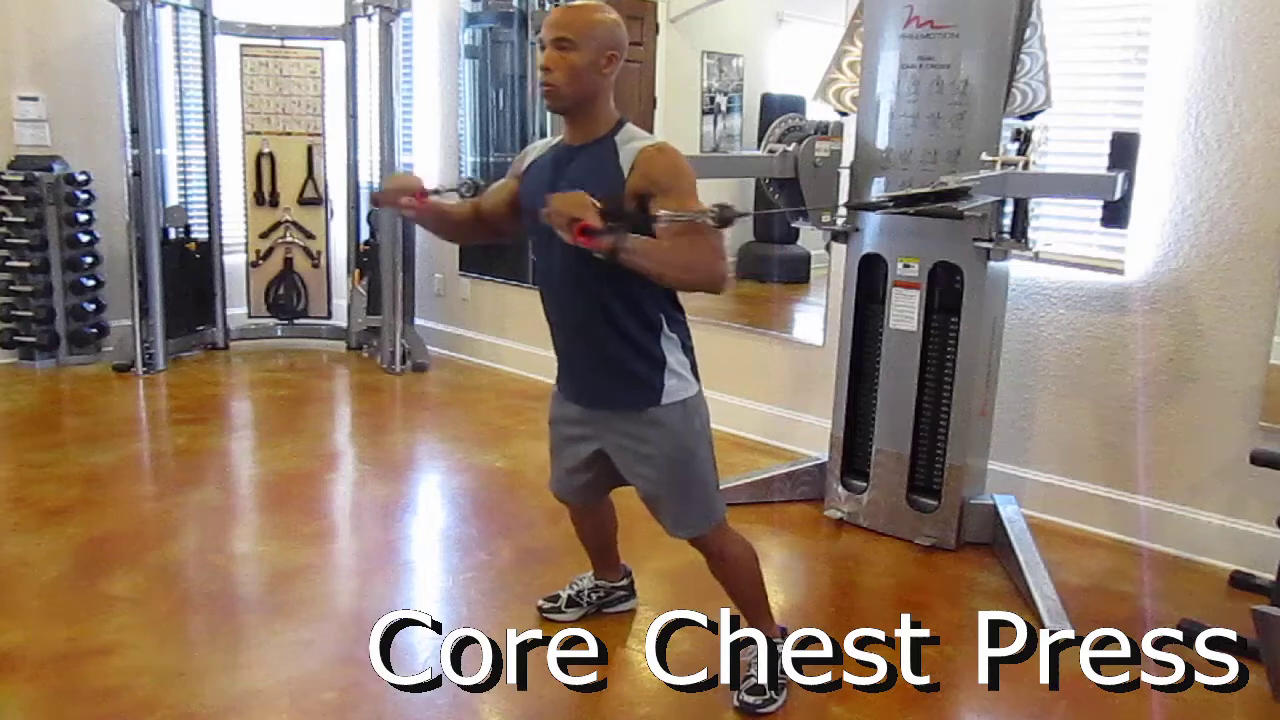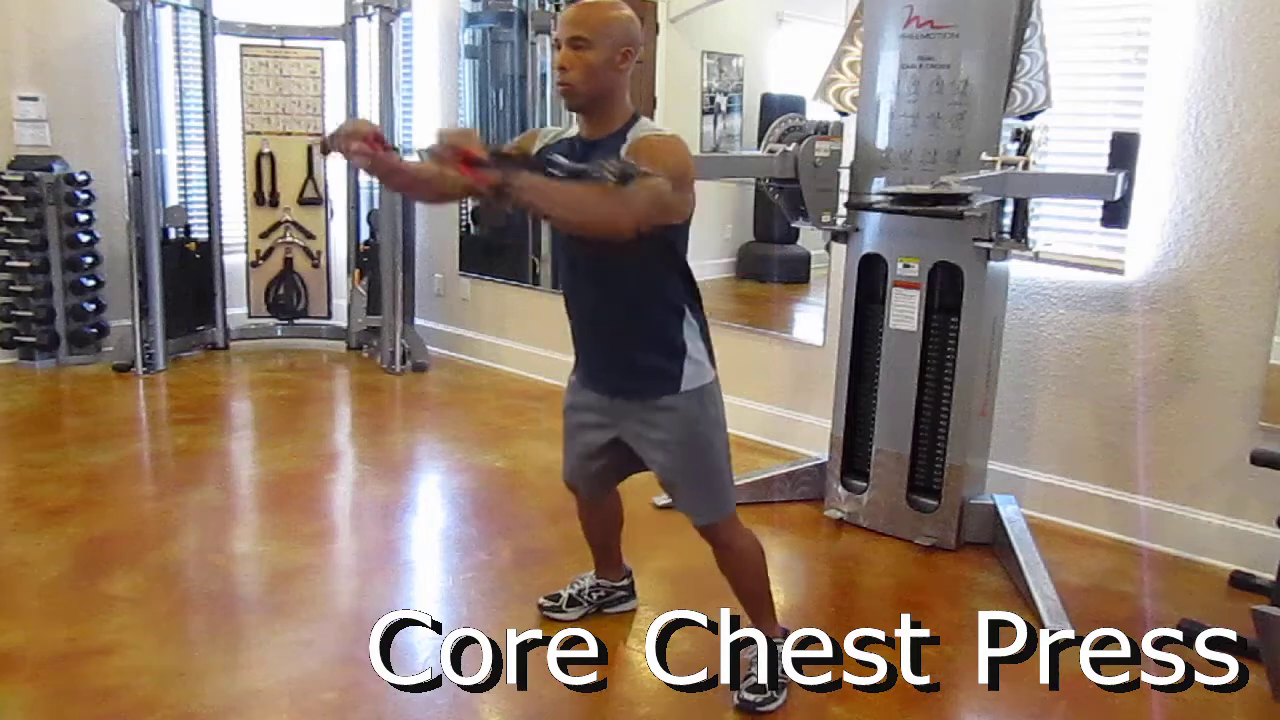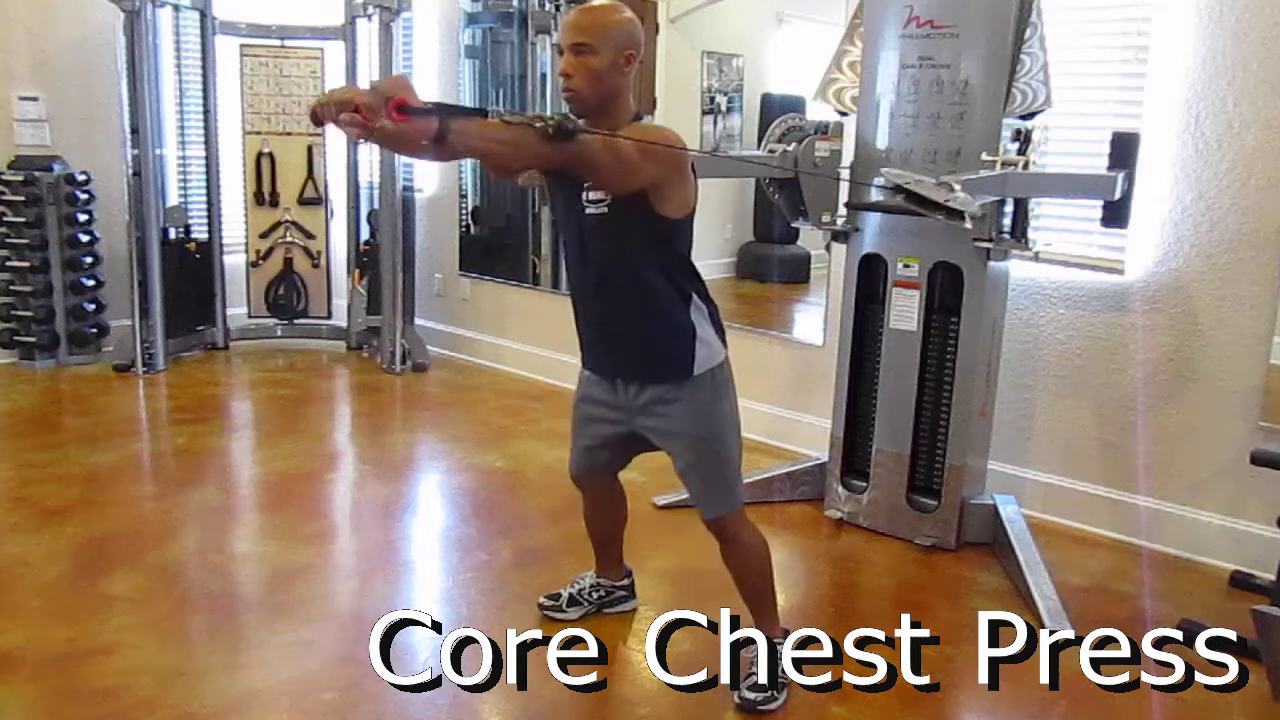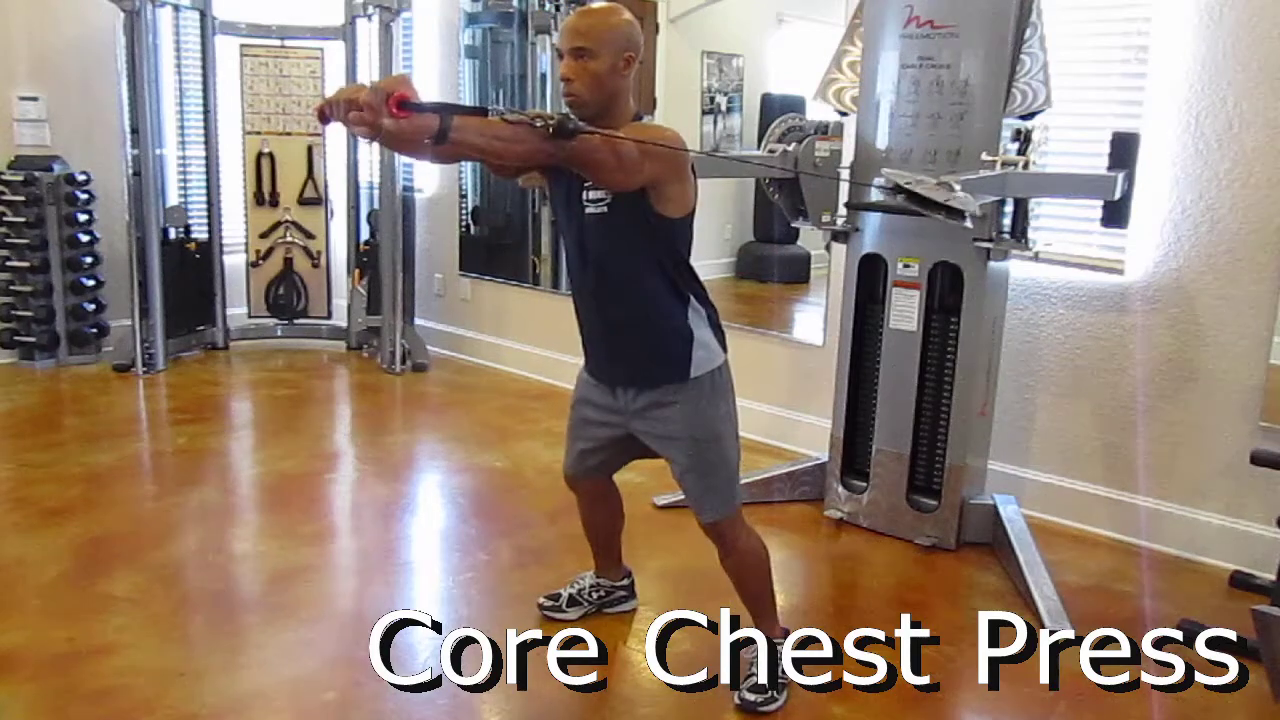
dt=0.2s
person 1, frame 1
left shoulder: (654, 163)
right shoulder: (538, 161)
left elbow: (708, 272)
right elbow: (477, 225)
left wrist: (606, 237)
right wrist: (425, 206)
left hip: (654, 395)
right hip: (576, 387)
left knee: (705, 530)
right knee: (579, 493)
left ankle: (768, 644)
right ankle: (610, 584)
person 1, frame 2
left shoulder: (659, 152)
right shoulder: (548, 148)
left elbow: (616, 218)
right elbow: (447, 184)
left wrist: (502, 179)
right wrist: (379, 158)
left hip: (670, 381)
right hip: (595, 375)
left knee: (715, 520)
right knee: (587, 482)
left ankle: (768, 643)
right ankle: (612, 583)
person 1, frame 3
left shoulder: (657, 150)
right shoulder: (555, 140)
left elbow: (551, 151)
right elbow: (461, 143)
left wrist: (430, 124)
right wrist: (375, 123)
left hip: (684, 373)
right hip: (606, 368)
left knee: (723, 516)
right knee: (591, 474)
left ankle: (771, 643)
right ankle: (612, 583)
person 1, frame 4
left shoulder: (655, 149)
right shoulder: (555, 146)
left elbow: (550, 144)
right elbow: (463, 145)
left wrist: (429, 123)
right wrist: (379, 122)
left hip: (682, 376)
right hip: (606, 370)
left knee: (720, 519)
right knee: (585, 475)
left ankle: (770, 644)
right ankle: (611, 583)
